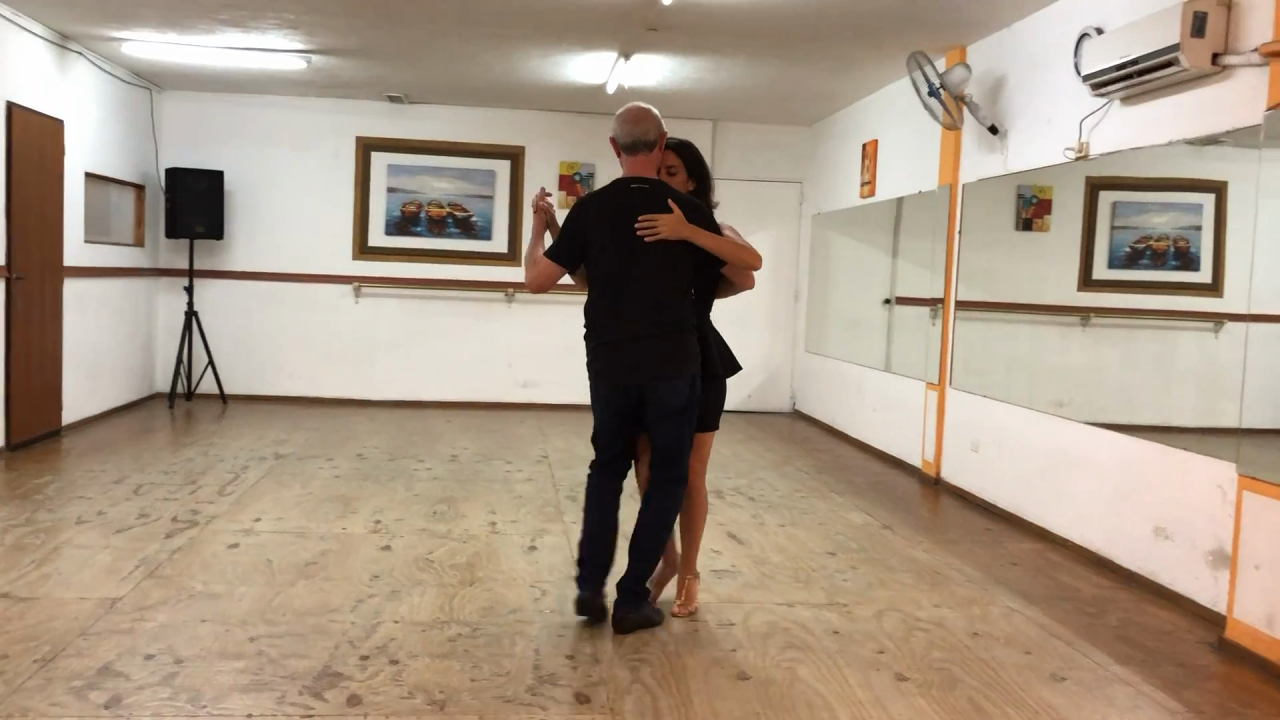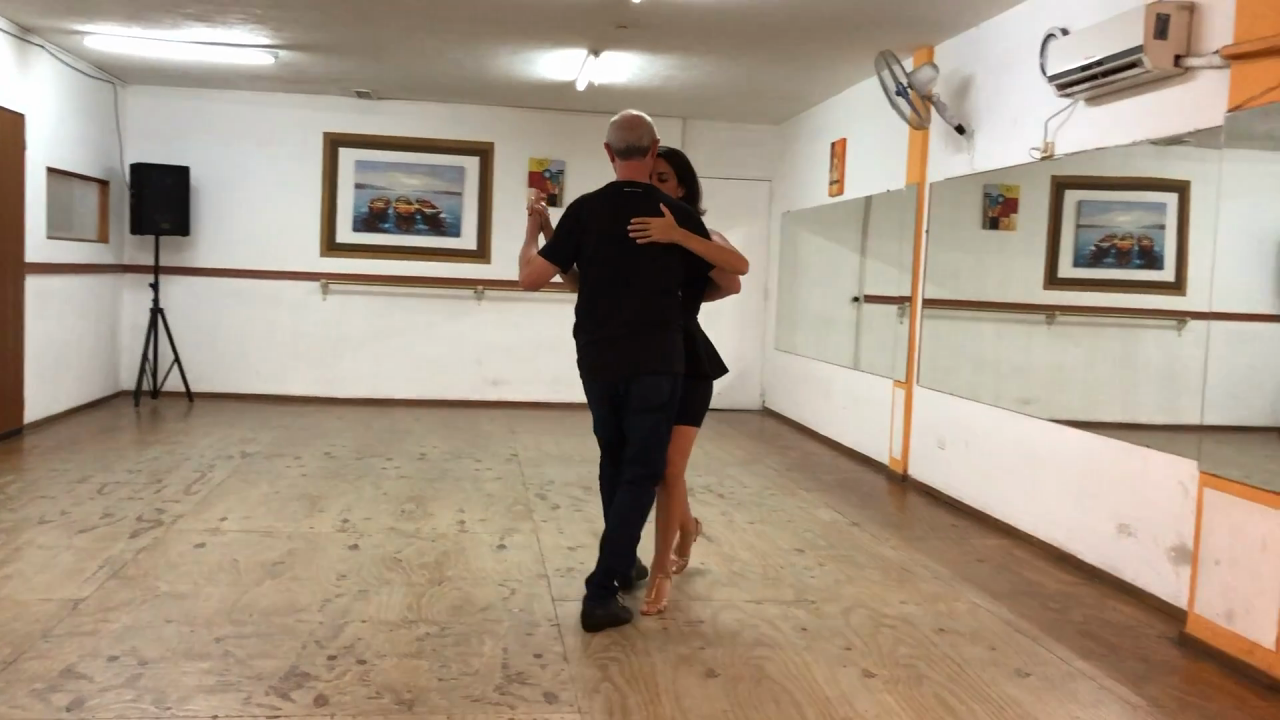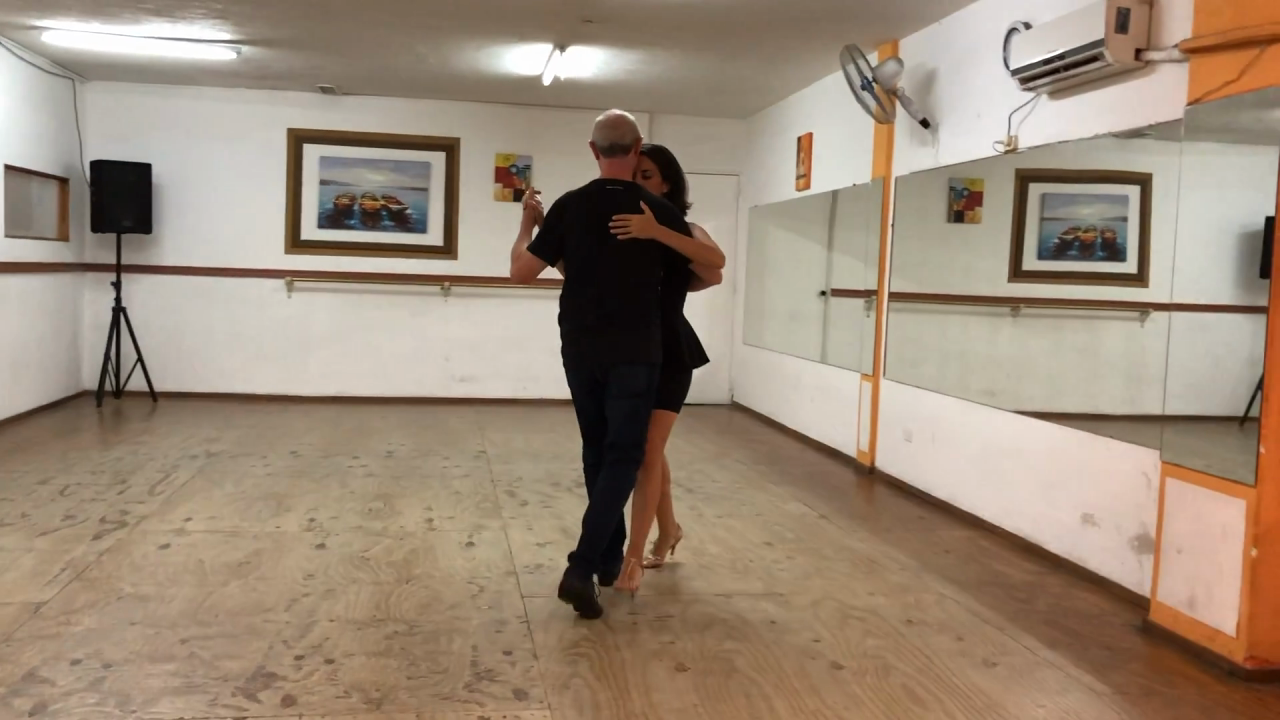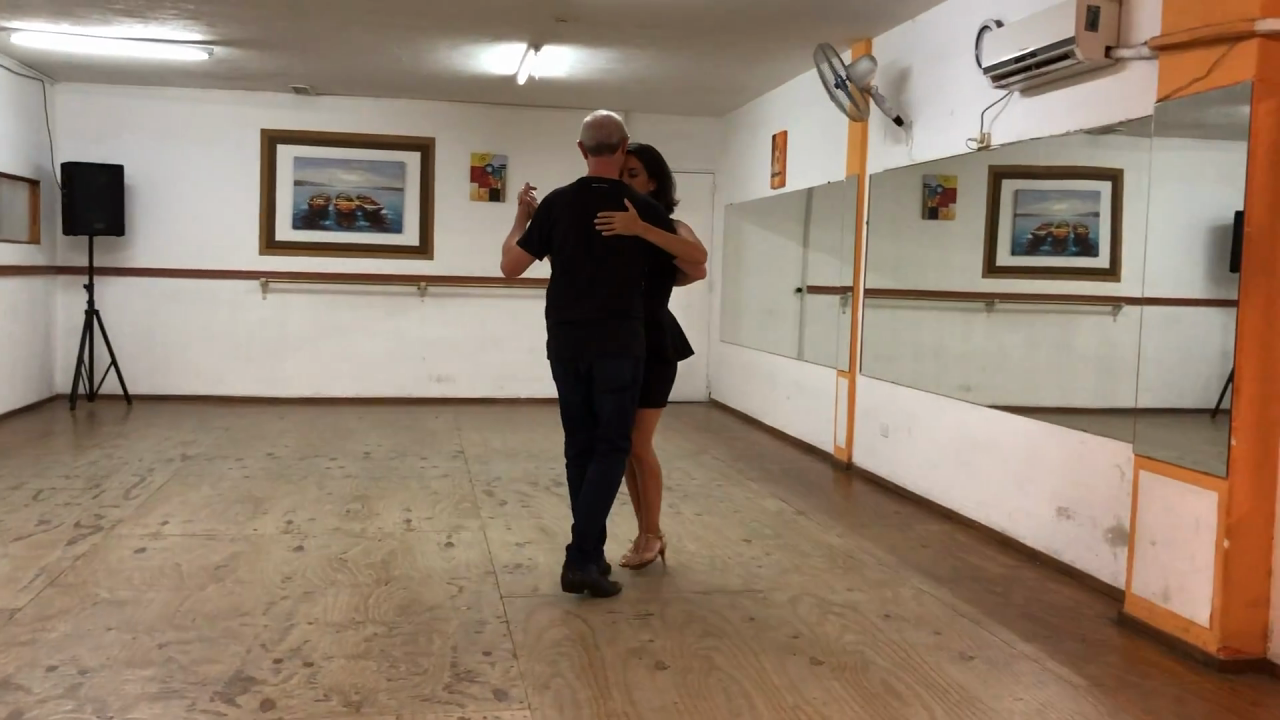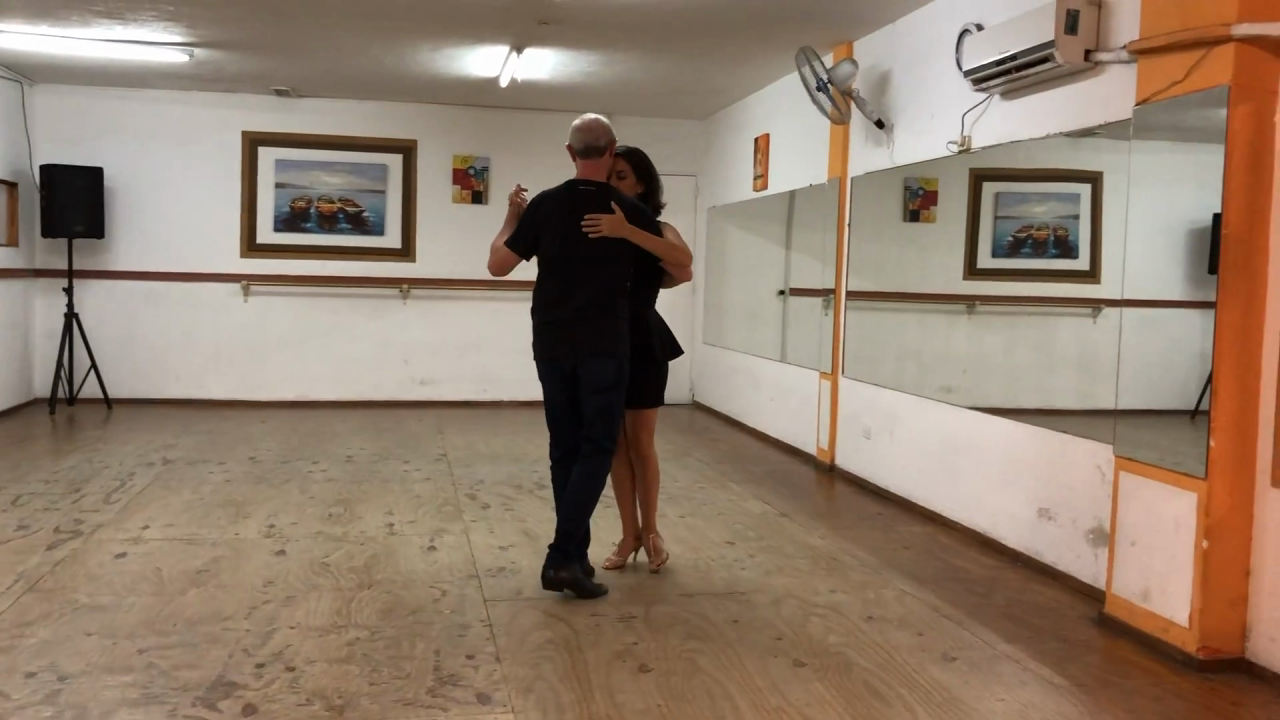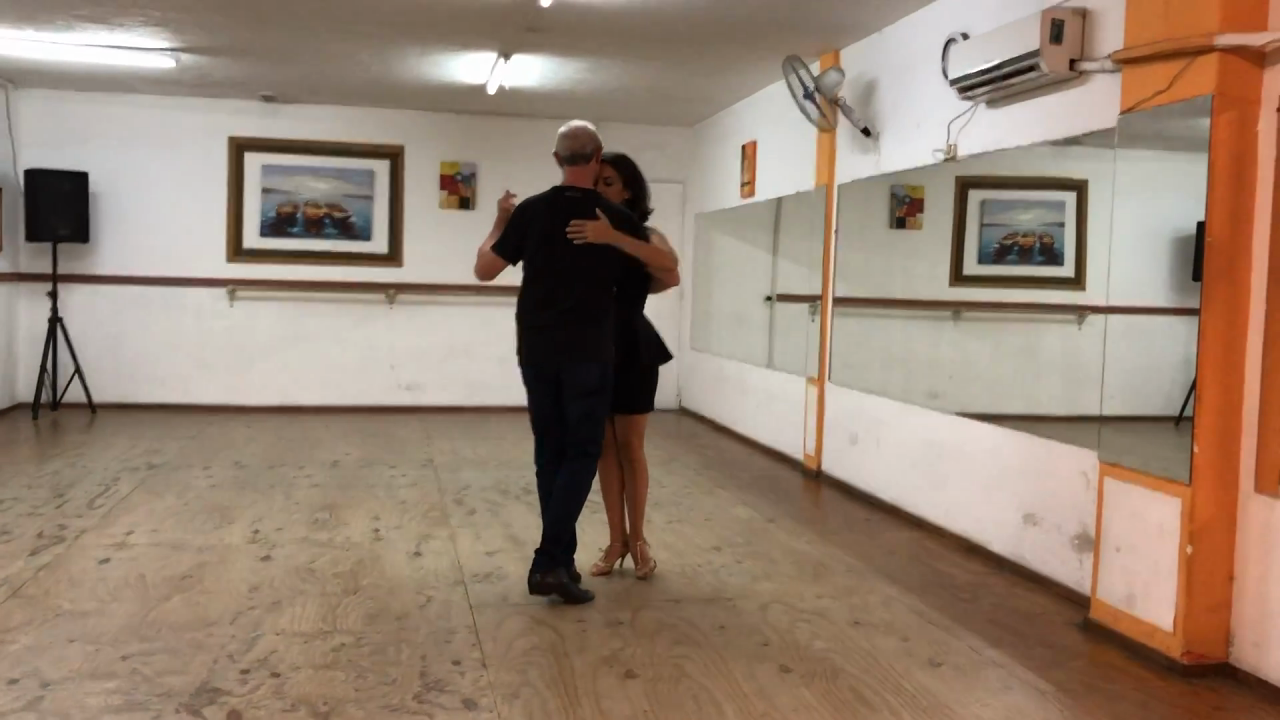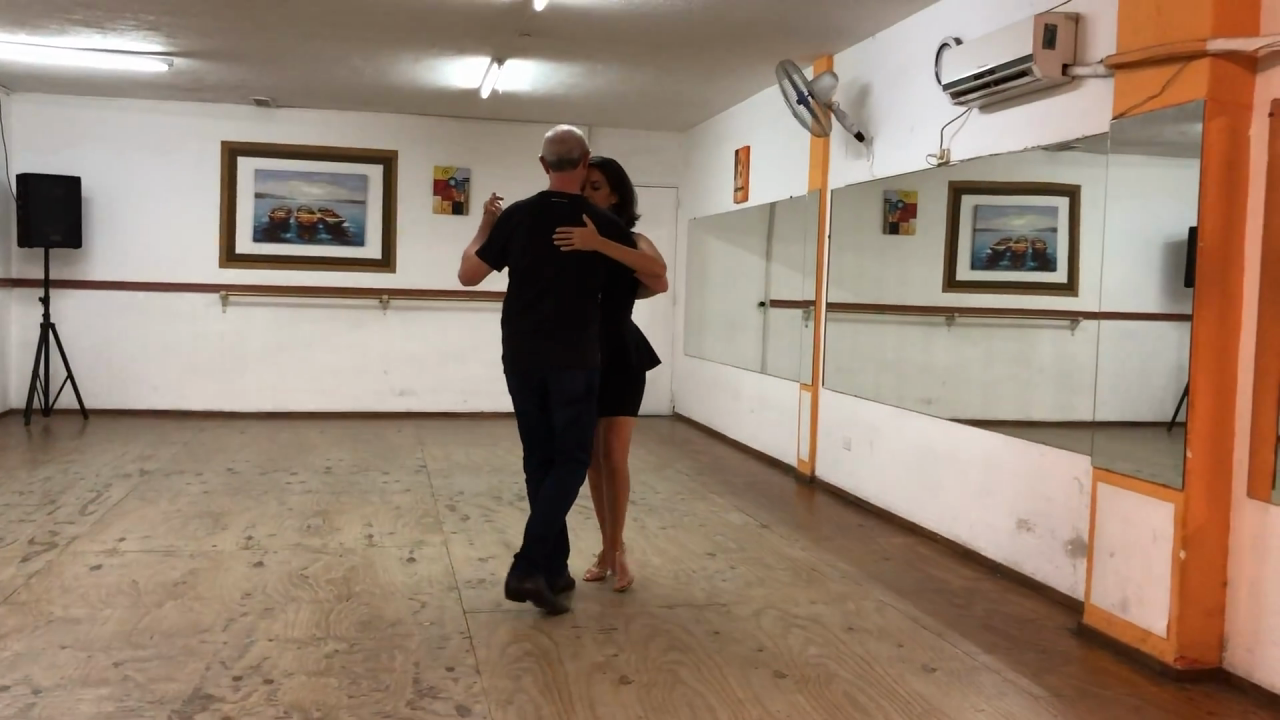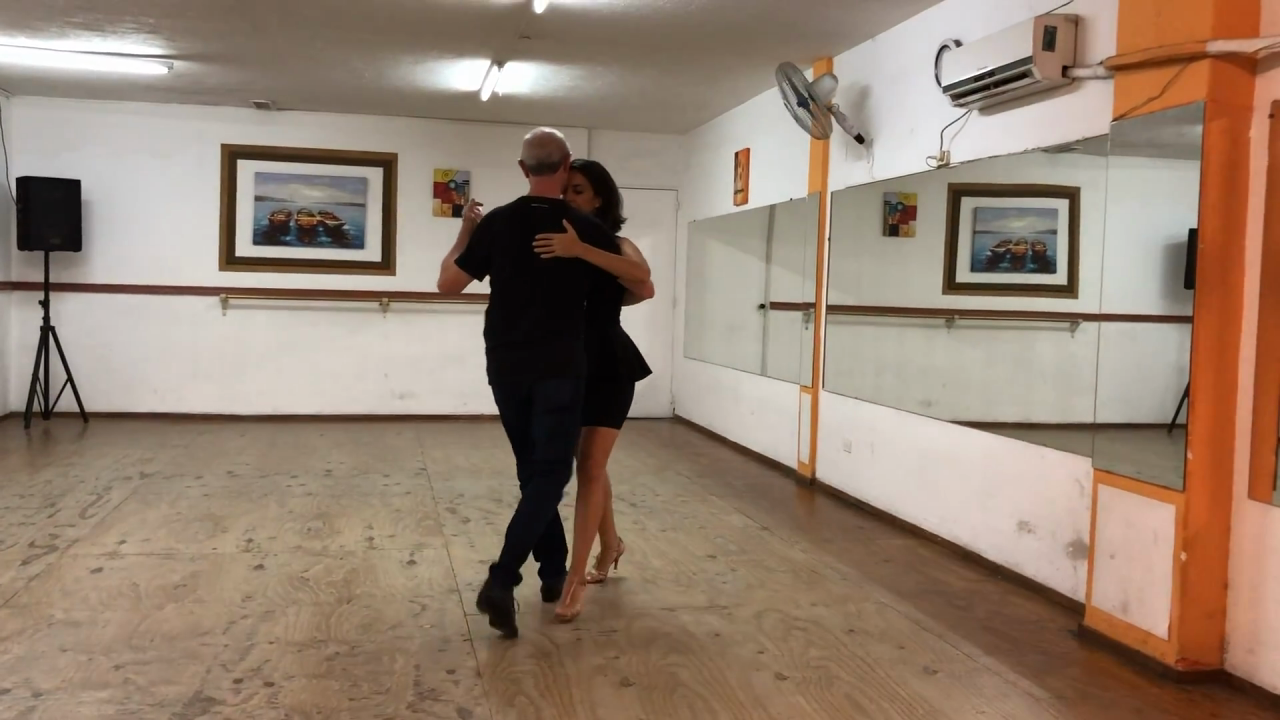
dt=0.3s
person 1, frame 1
left shoulder: (591, 209)
right shoulder: (688, 211)
left elbow: (537, 280)
left wrist: (538, 227)
right wrist: (697, 288)
left hip: (609, 366)
right hip: (671, 368)
left knee: (607, 470)
right knee: (667, 478)
left ankle: (590, 584)
right ankle: (632, 597)
person 1, frame 2
left shoulder: (584, 211)
right shoulder: (679, 215)
left elbow: (531, 277)
left wrist: (533, 228)
right wrist: (687, 293)
left hip: (598, 361)
right hip: (656, 364)
left knee: (614, 463)
right knee: (640, 473)
left ankle: (622, 564)
right ankle: (600, 593)
person 1, frame 3
left shoulder: (570, 207)
right shoulder: (659, 211)
left elbow: (521, 271)
left wrist: (527, 224)
right wrist: (669, 284)
left hip: (581, 352)
right hip: (634, 353)
left knee: (598, 453)
right knee: (621, 457)
left ankle: (609, 556)
right ankle: (582, 566)
person 1, frame 4
left shoulder: (557, 204)
right shoulder: (644, 209)
left elbow: (511, 266)
left wrist: (522, 217)
right wrist: (653, 277)
left hip: (566, 347)
right hip: (619, 348)
left knee: (580, 448)
right knee: (611, 448)
left ankle: (589, 554)
right ankle: (581, 558)
person 1, frame 5
left shoulder: (545, 205)
right shoulder: (630, 212)
left elbow: (498, 265)
left wrist: (512, 217)
left hip: (552, 347)
right hip: (604, 349)
left knee: (565, 449)
right knee: (595, 449)
left ankle: (573, 555)
right ankle: (563, 556)
person 1, frame 6
left shoulder: (531, 211)
right shoulder: (617, 218)
left elbow: (484, 269)
left wrist: (501, 222)
left hip: (537, 352)
right hip: (588, 354)
left knee: (550, 454)
right knee: (581, 453)
left ankle: (559, 560)
right ankle: (550, 560)
person 1, frame 7
left shoulder: (517, 216)
right shoulder: (603, 224)
left elbow: (469, 275)
left wrist: (486, 227)
left hip: (521, 359)
right hip: (573, 361)
left knee: (540, 462)
right knee: (571, 460)
left ankle: (553, 568)
right ankle: (530, 565)
person 1, frame 8
left shoulder: (498, 223)
right shoulder: (585, 229)
left elbow: (448, 283)
right elbow: (639, 280)
left wrist: (466, 233)
left hip: (505, 368)
right hip: (558, 369)
left knee: (532, 470)
right knee: (549, 474)
left ankle: (553, 571)
right ankle: (501, 577)
person 2, frame 1
left shoulder: (711, 233)
right shoulder: (637, 233)
left elbow: (752, 264)
right elbow: (590, 279)
left wrist: (687, 231)
right wrist: (551, 225)
left hip: (698, 364)
left knee: (689, 474)
right knee: (648, 473)
left ankle: (689, 571)
right ankle: (670, 554)
person 2, frame 2
left shoulder: (701, 238)
right shoulder: (625, 236)
left elbow: (739, 269)
right elbow: (579, 281)
left wrist: (676, 235)
right wrist: (546, 227)
left hip: (686, 363)
left knee: (668, 469)
left ankle: (660, 571)
right ankle: (686, 527)
person 2, frame 3
left shoulder: (684, 232)
right shoulder: (606, 231)
left elbow: (716, 264)
left wrist: (656, 232)
right wrist: (539, 221)
left hip: (669, 351)
left knee: (646, 450)
right knee: (646, 450)
left ankle: (629, 559)
right ankle: (668, 531)
person 2, frame 4
left shoulder: (669, 228)
right shoulder: (605, 227)
left elbow: (698, 259)
left wrist: (641, 228)
left hip: (653, 345)
left knee: (638, 443)
right knee: (625, 444)
left ankle: (651, 534)
right ankle: (649, 530)
person 2, frame 5
left shoulder: (656, 231)
right shoulder: (594, 228)
left elbow: (683, 262)
left wrist: (627, 231)
left hip: (643, 346)
left knee: (641, 444)
right knee: (615, 444)
left ankle: (650, 531)
right ankle: (629, 535)
person 2, frame 6
left shoulder: (643, 236)
right shoulder: (580, 233)
left elbow: (670, 267)
left wrist: (613, 237)
left hip: (632, 352)
left knee: (630, 448)
right knee: (605, 449)
left ankle: (638, 538)
right ankle: (617, 540)
person 2, frame 7
left shoulder: (631, 242)
right shoulder: (567, 238)
left elbow: (657, 272)
left wrist: (599, 244)
left hip: (621, 359)
left knee: (613, 457)
right knee: (592, 458)
left ankle: (615, 551)
right ankle: (610, 545)
person 2, frame 8
left shoulder: (615, 245)
right shoulder: (550, 245)
left elbow: (642, 282)
left wrist: (579, 250)
left hip: (609, 368)
left knee: (590, 466)
right knee: (588, 467)
left ankle: (574, 578)
right ankle: (611, 544)
